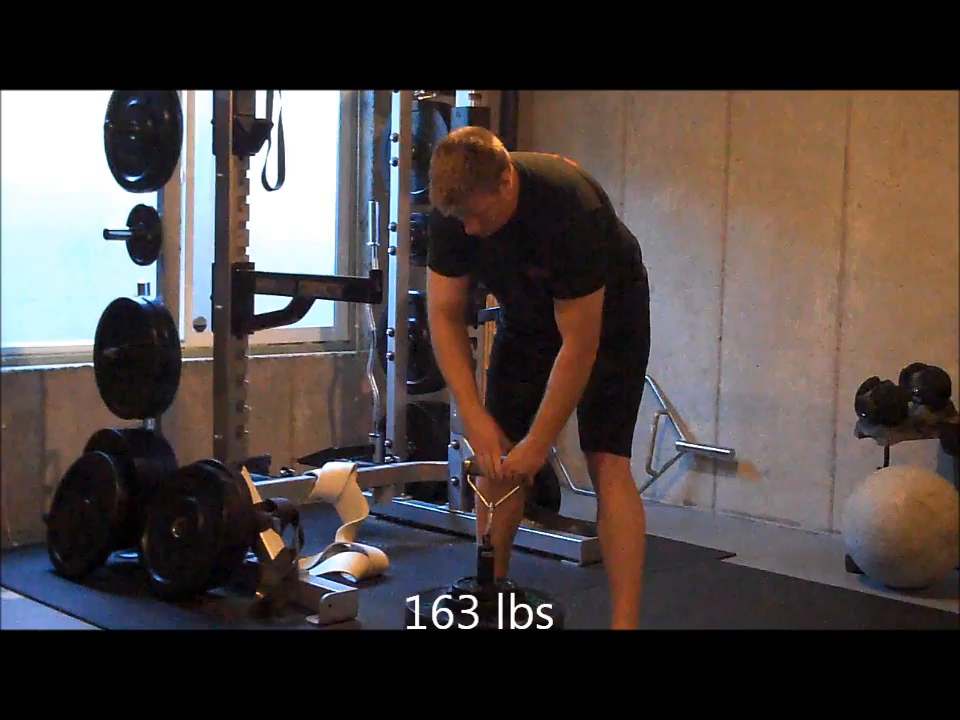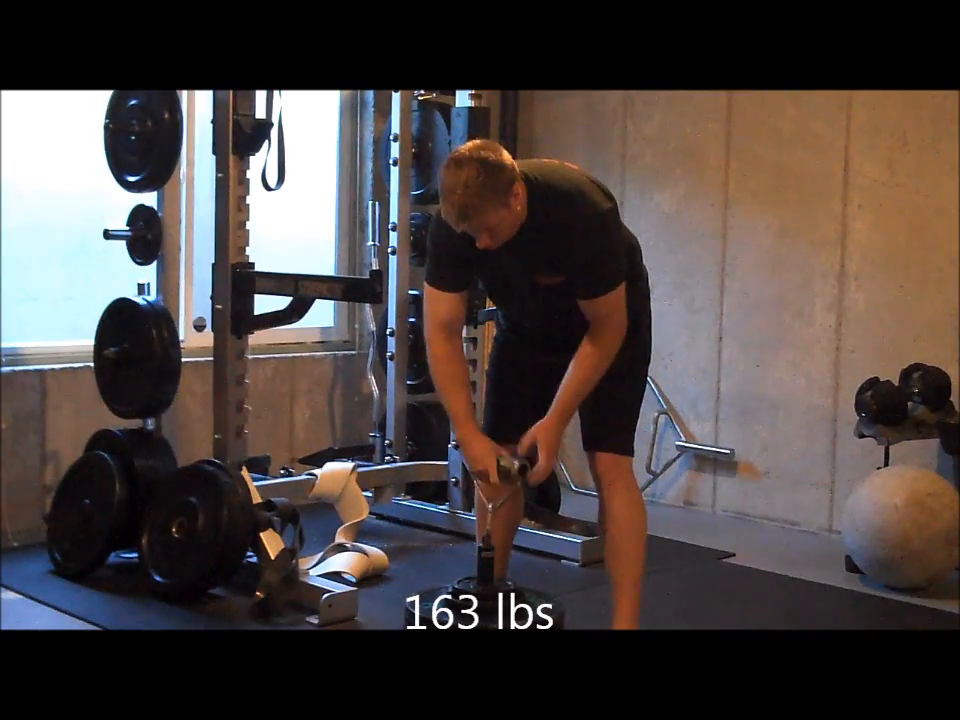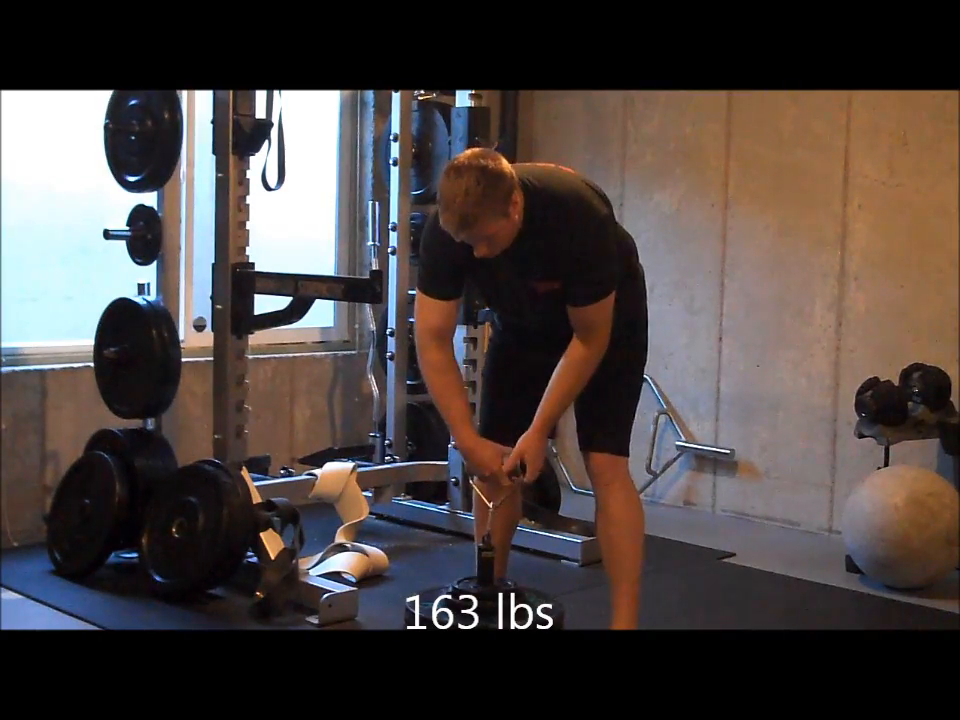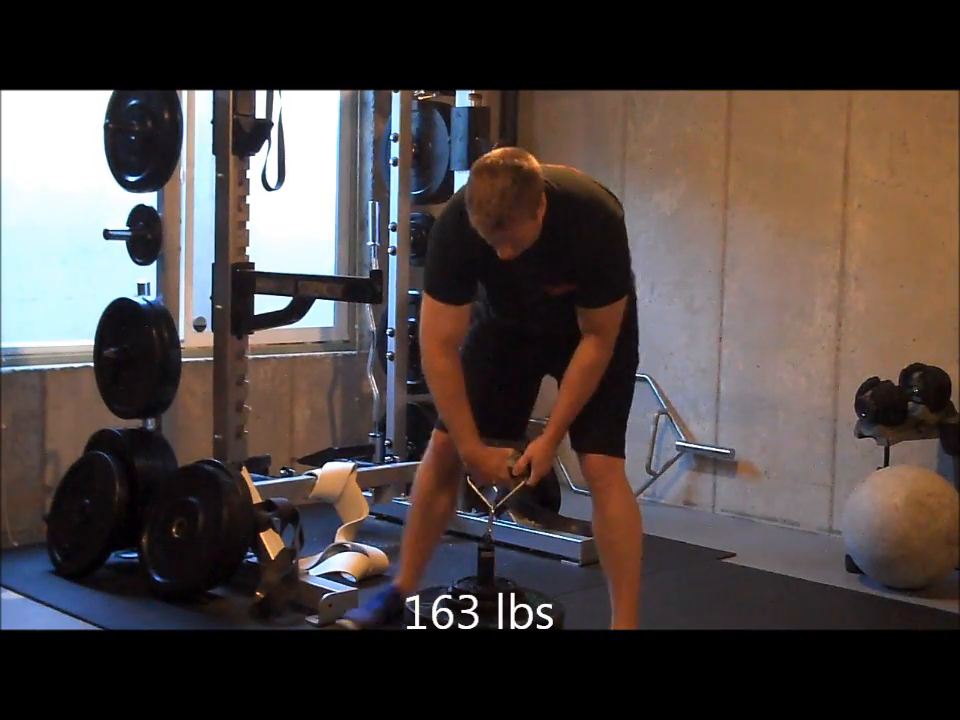
dt=0.5s
person 1, frame 1
left shoulder: (571, 208)
right shoulder: (451, 213)
left elbow: (579, 344)
right elbow: (445, 316)
left wrist: (539, 442)
right wrist: (477, 419)
left hip: (607, 321)
right hip: (525, 321)
left knee: (607, 465)
right knee: (494, 459)
left ankle: (625, 621)
person 1, frame 2
left shoulder: (583, 212)
right shoulder: (452, 223)
left elbow: (606, 331)
right elbow: (442, 332)
left wrist: (554, 422)
right wrist: (466, 434)
left hip: (605, 319)
right hip: (525, 324)
left knee: (610, 465)
right knee: (495, 460)
left ankle: (627, 622)
person 1, frame 3
left shoulder: (579, 216)
right shoulder: (445, 229)
left elbow: (590, 338)
right elbow: (432, 340)
left wrist: (539, 430)
right wrist: (468, 440)
left hip: (604, 320)
right hip: (521, 323)
left knee: (605, 464)
right knee: (493, 459)
left ankle: (625, 621)
person 1, frame 4
left shoulder: (594, 220)
right shoulder: (455, 225)
left elbow: (598, 338)
right elbow: (439, 346)
left wrist: (550, 437)
right wrist: (471, 448)
left hip: (590, 325)
right hip: (505, 321)
left knee: (601, 468)
right knee: (446, 449)
left ankle: (625, 623)
right ankle: (400, 595)
